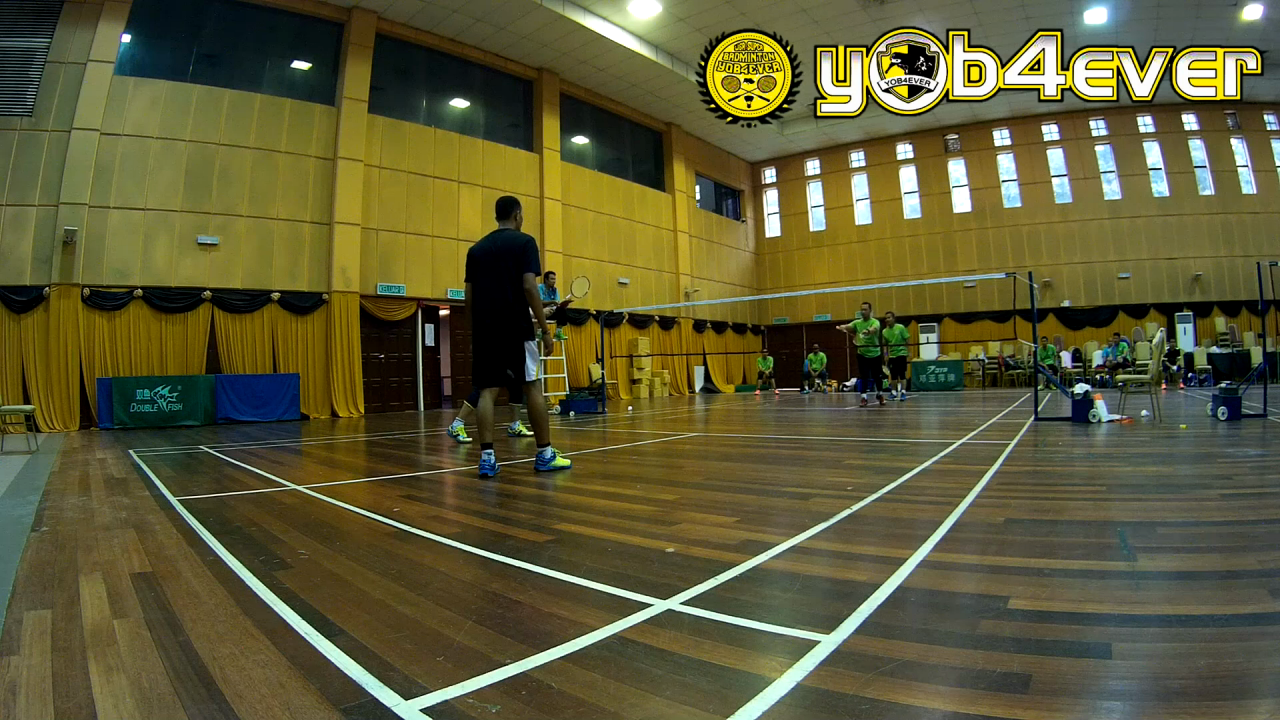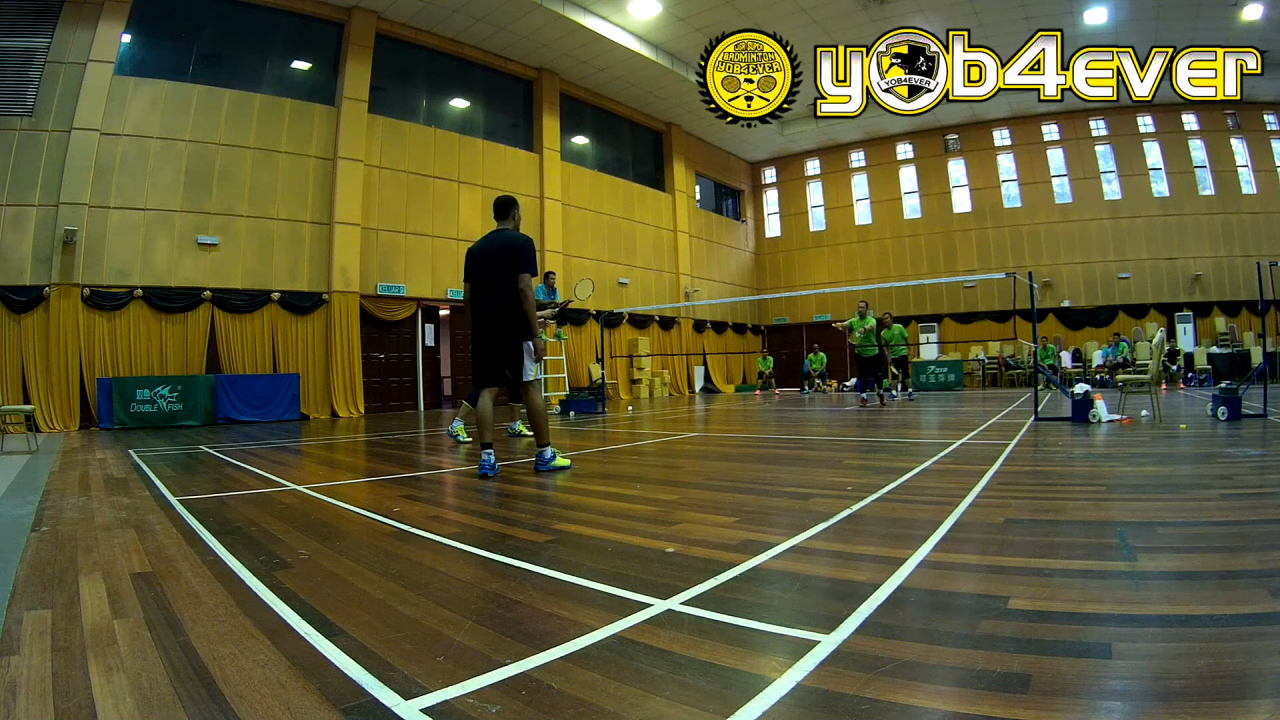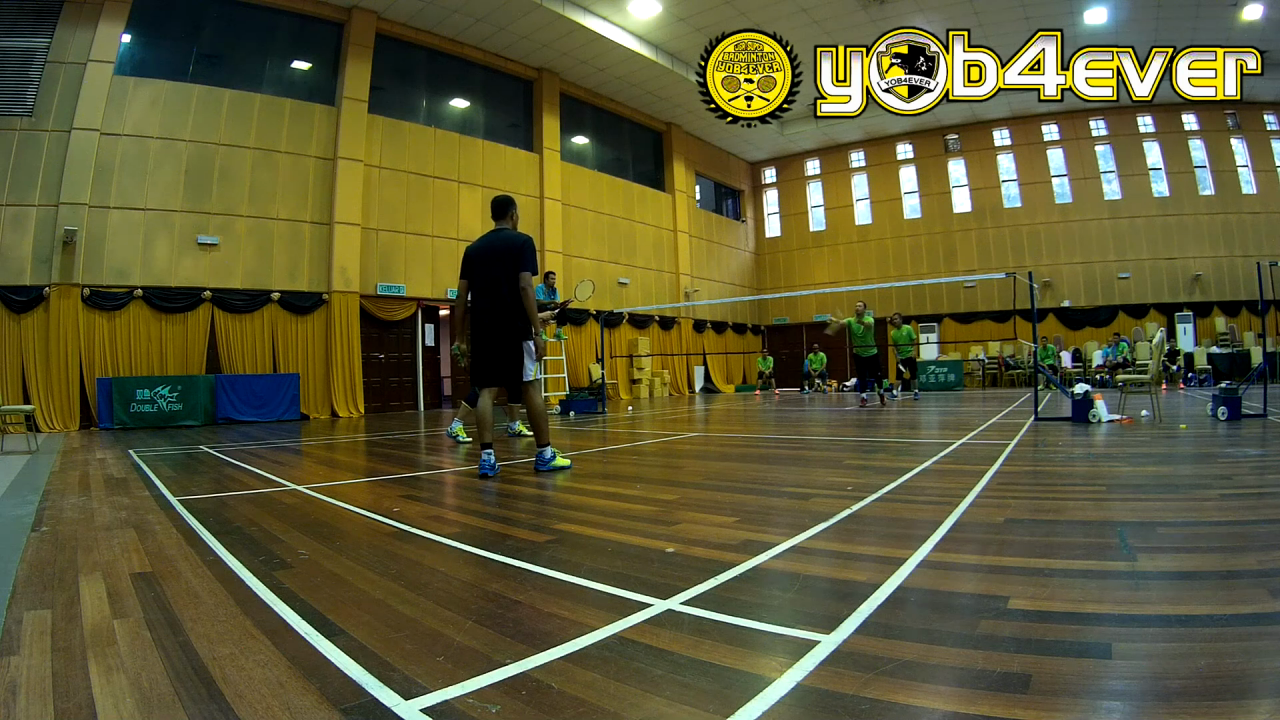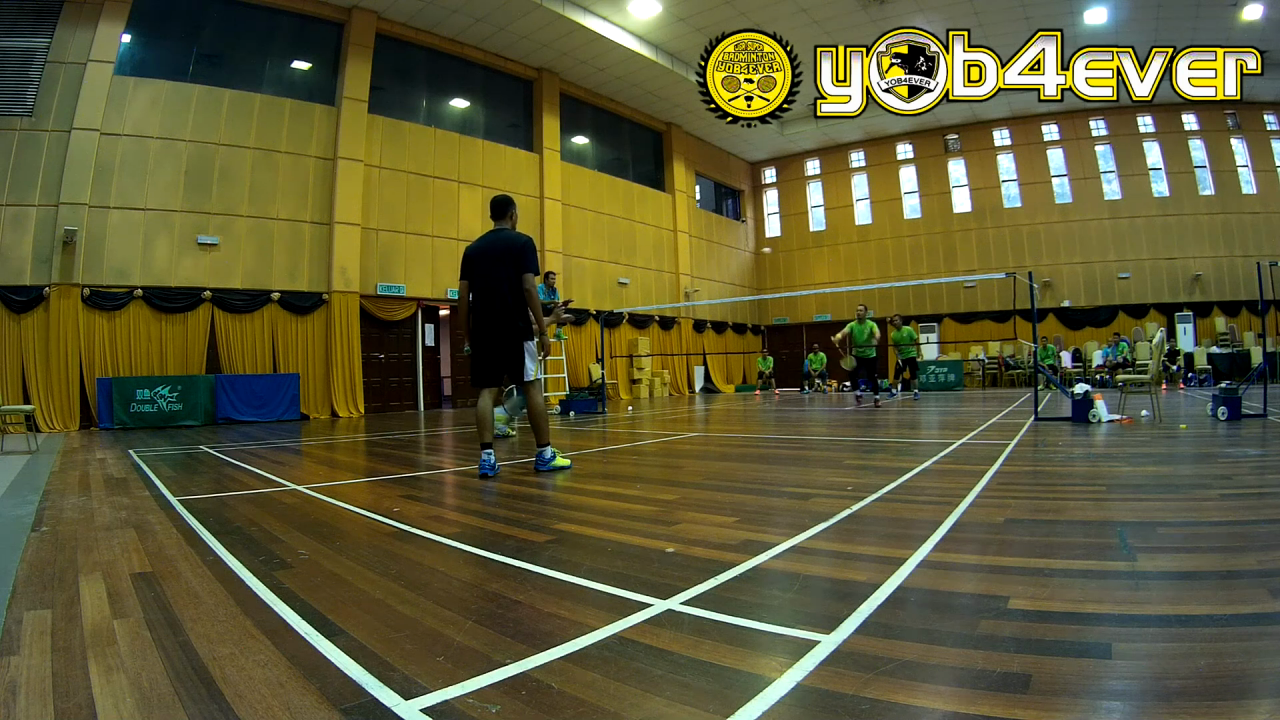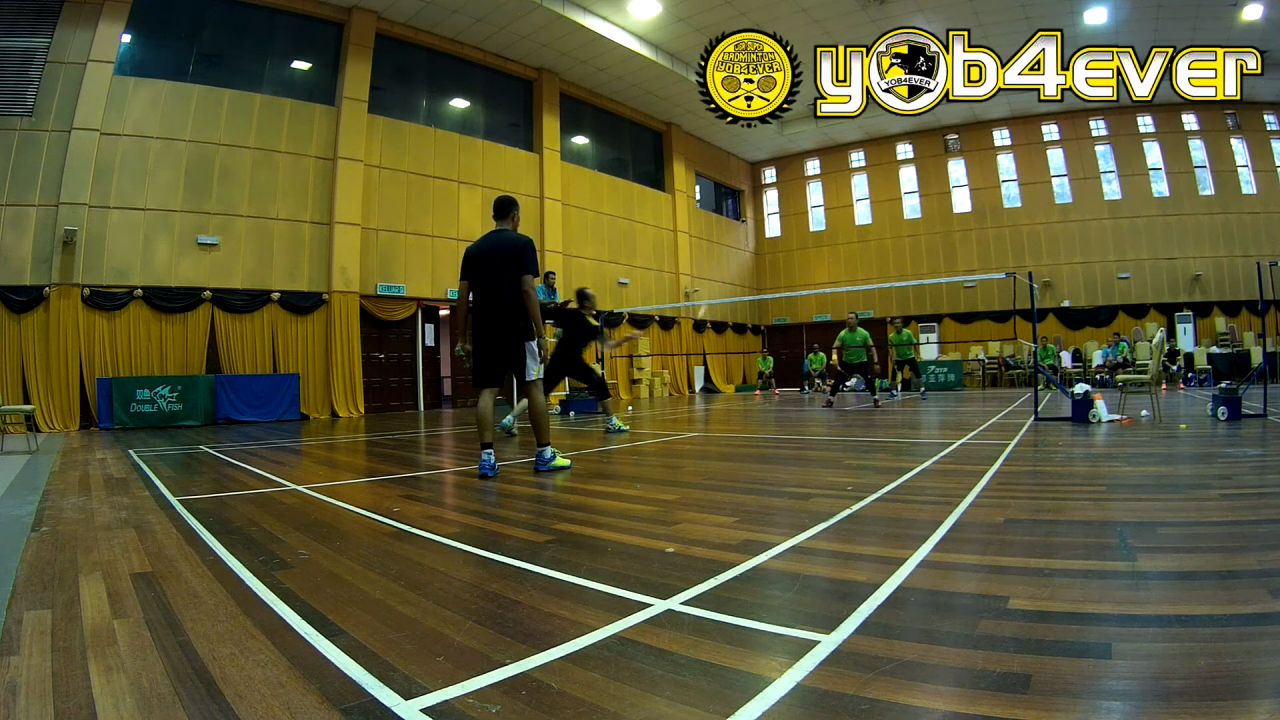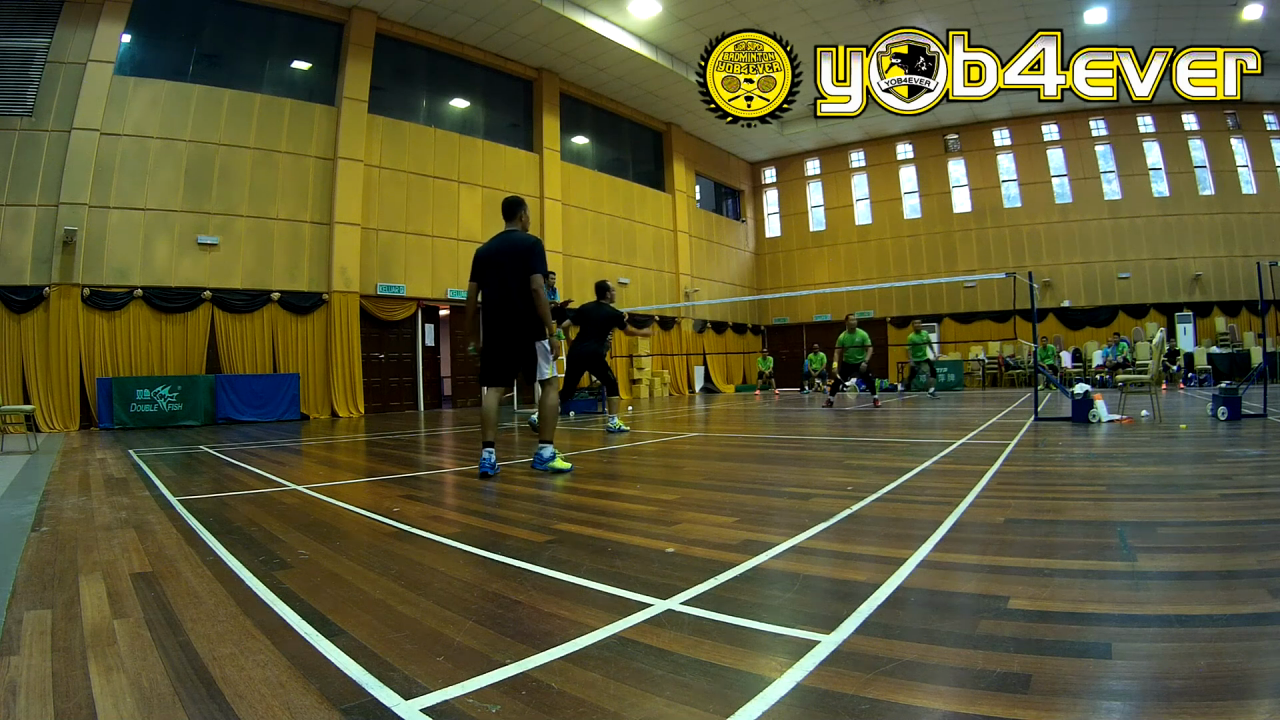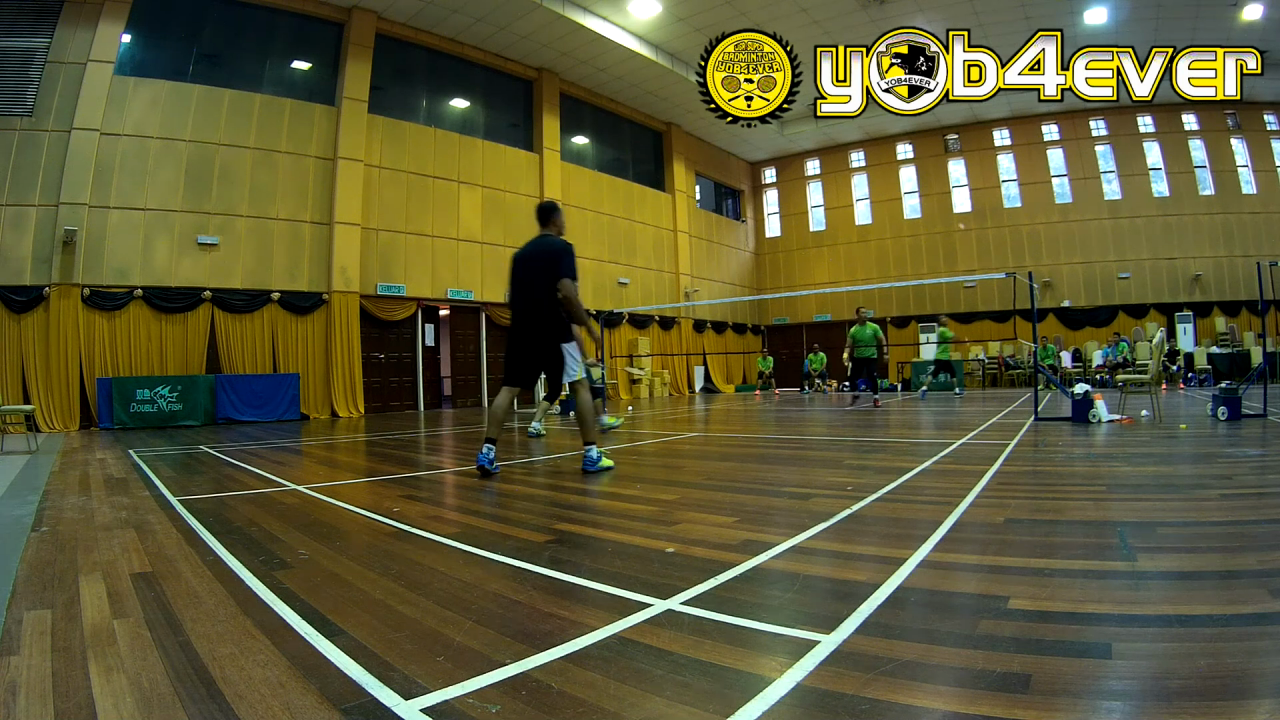
dt=0.4s
person 1, frame 1
left shoulder: (476, 249)
right shoulder: (524, 242)
left elbow: (469, 297)
right elbow: (529, 288)
left wrist: (478, 329)
right wrist: (545, 329)
left hip: (485, 331)
right hip: (516, 329)
left knee: (487, 391)
right knee: (532, 387)
left ankle: (487, 458)
right ankle: (545, 455)
person 1, frame 2
left shoulder: (475, 249)
right shoulder: (522, 242)
left elbow: (468, 297)
right elbow: (524, 289)
left wrist: (477, 329)
right wrist: (537, 333)
left hip: (484, 331)
right hip: (514, 329)
left knee: (487, 391)
right knee: (530, 388)
left ankle: (487, 457)
right ankle: (545, 455)
person 1, frame 3
left shoulder: (473, 248)
right shoulder: (522, 242)
left elbow: (462, 296)
right elbow: (525, 288)
left wrist: (461, 338)
right wrist: (537, 332)
left hip: (483, 332)
right hip: (514, 329)
left knee: (487, 391)
right knee: (531, 388)
left ankle: (487, 457)
right ankle: (545, 455)
person 1, frame 4
left shoulder: (472, 249)
right shoulder: (522, 242)
left elbow: (463, 297)
right elbow: (529, 289)
left wrist: (468, 337)
right wrist: (543, 331)
left hip: (483, 332)
right hip: (515, 329)
left knee: (487, 391)
right knee: (532, 387)
left ankle: (487, 457)
right ankle: (545, 454)
person 1, frame 5
left shoulder: (473, 249)
right shoulder: (522, 243)
left elbow: (463, 298)
right elbow: (528, 291)
left wrist: (463, 339)
right wrist: (541, 334)
left hip: (484, 332)
right hip: (517, 330)
left knee: (487, 391)
right knee: (534, 388)
left ankle: (487, 457)
right ankle: (545, 454)
person 1, frame 6
left shoulder: (483, 250)
right shoulder: (531, 243)
left elbow: (472, 298)
right elbow: (537, 289)
left wrist: (475, 338)
right wrist: (552, 332)
left hip: (495, 331)
right hip: (528, 329)
left knee: (494, 390)
right knee: (549, 385)
left ankle: (488, 456)
right ankle: (545, 452)
person 1, frame 7
left shoulder: (520, 253)
right shoulder: (561, 247)
left elbow: (513, 298)
right elbow: (567, 293)
right wrist: (589, 326)
left hip: (521, 330)
right hip: (553, 329)
left knee: (509, 389)
right knee: (580, 386)
left ankle: (488, 452)
right ankle: (591, 454)
